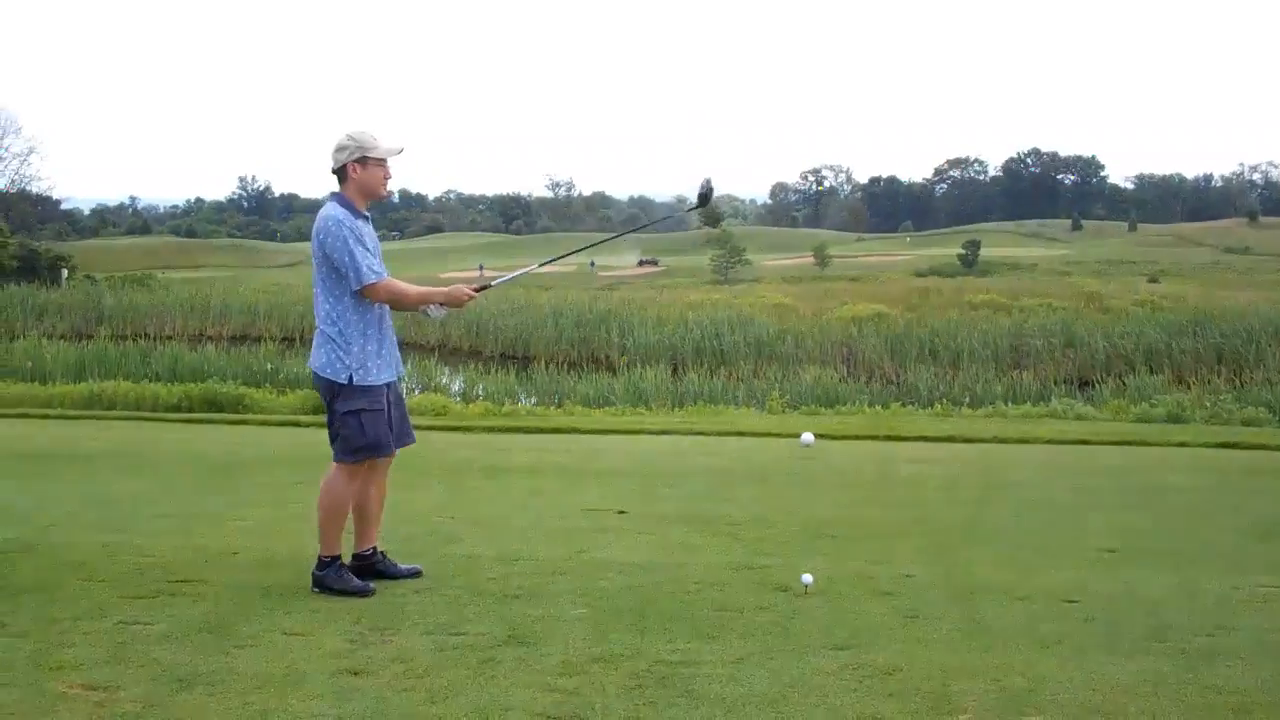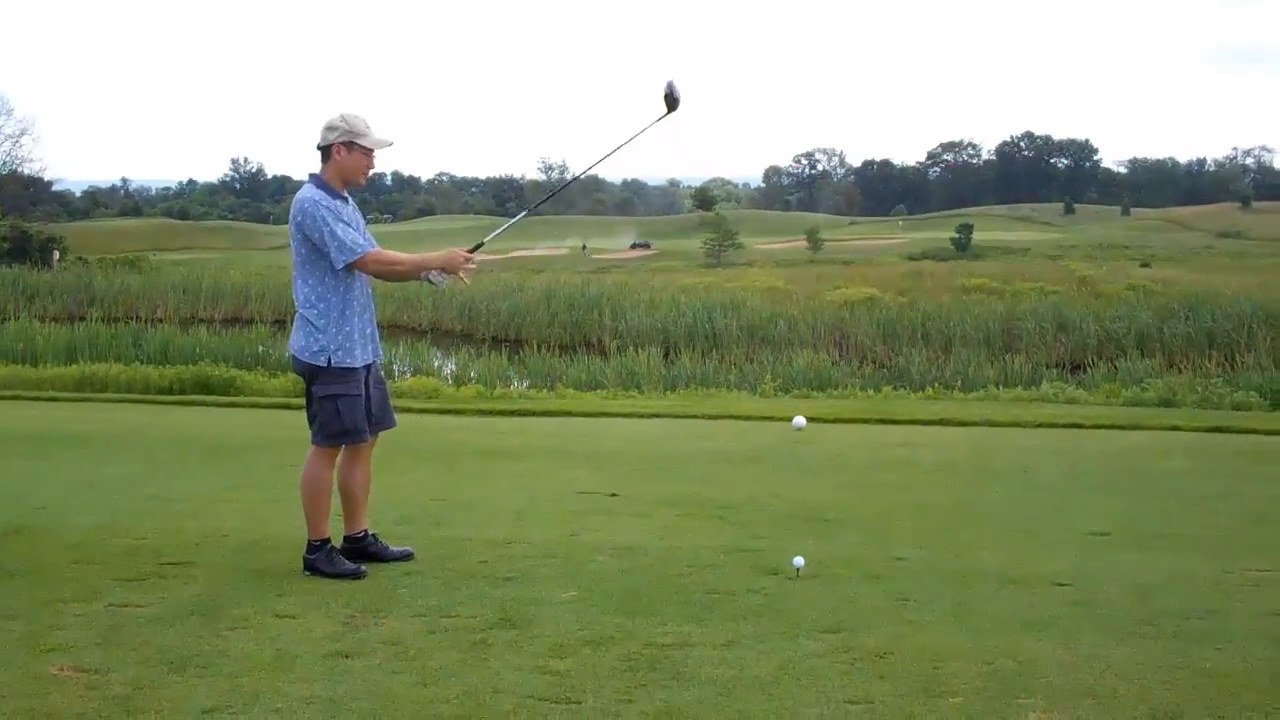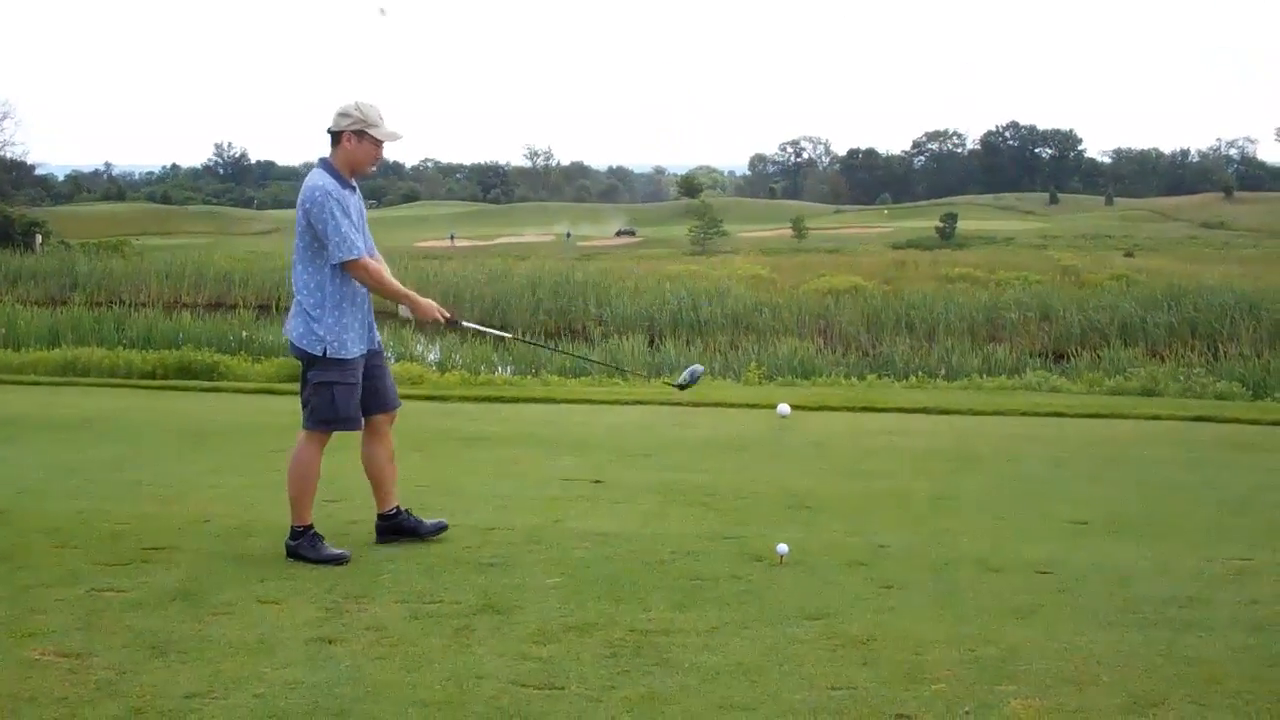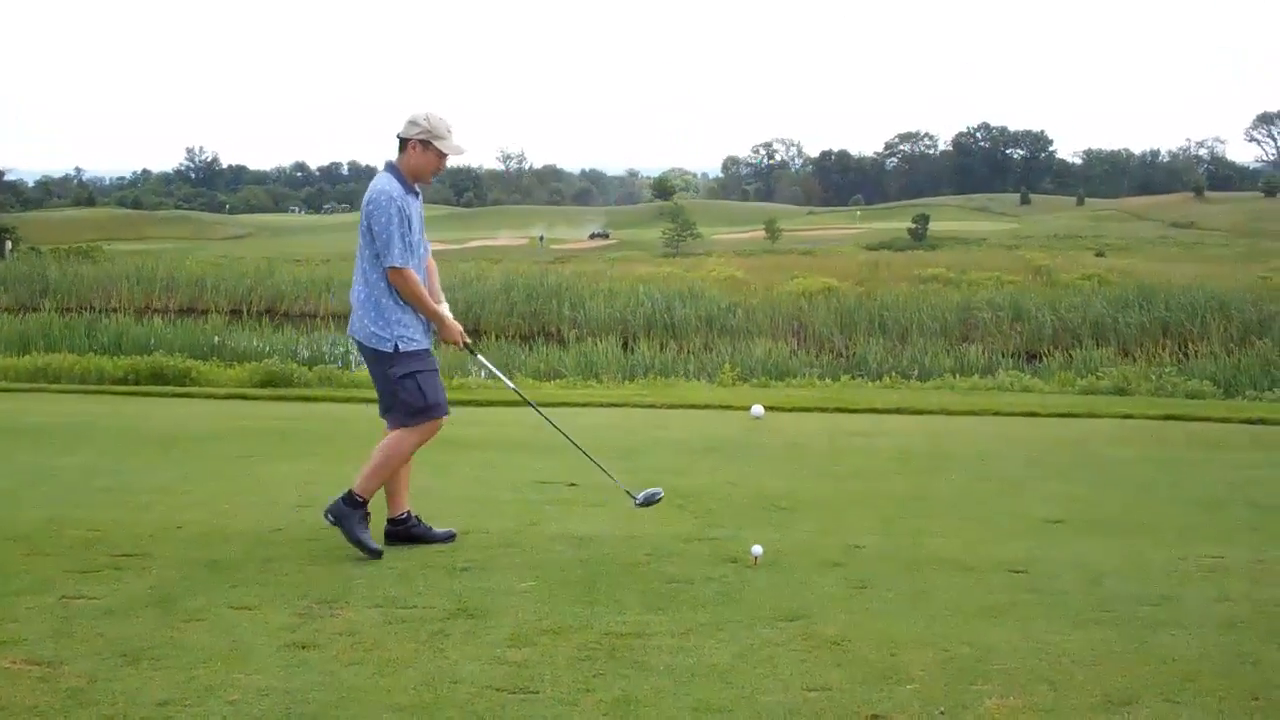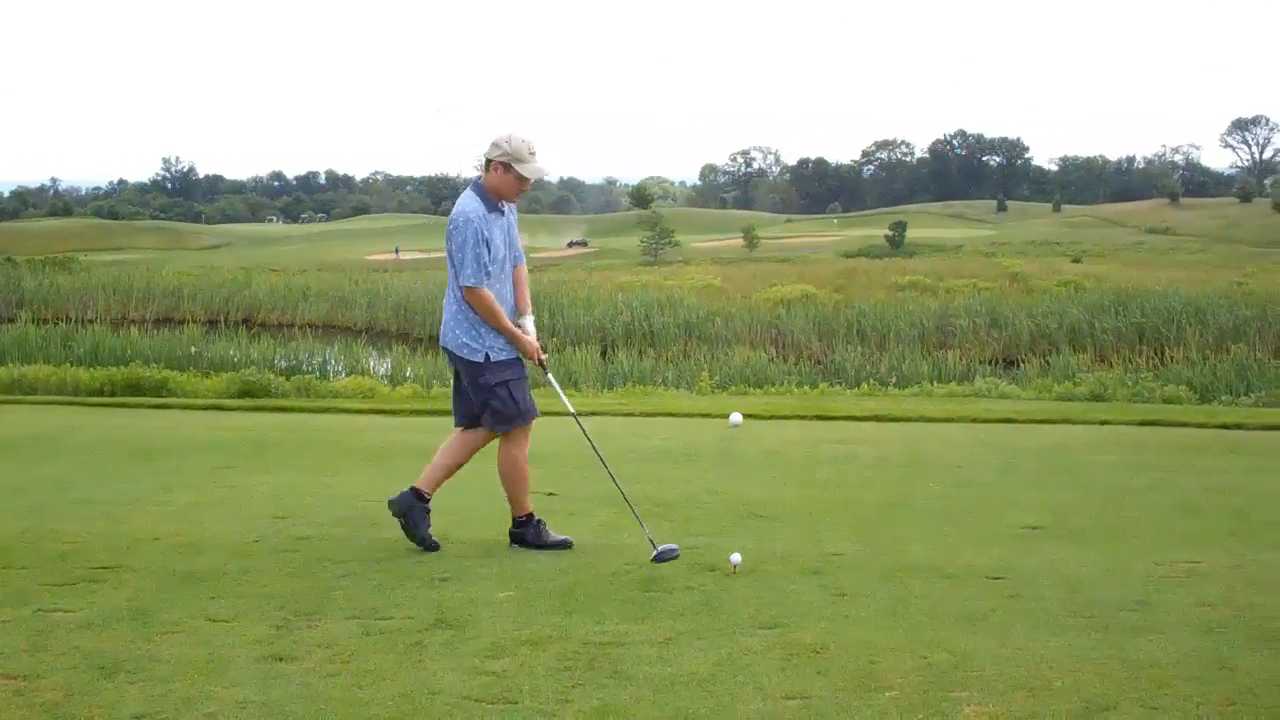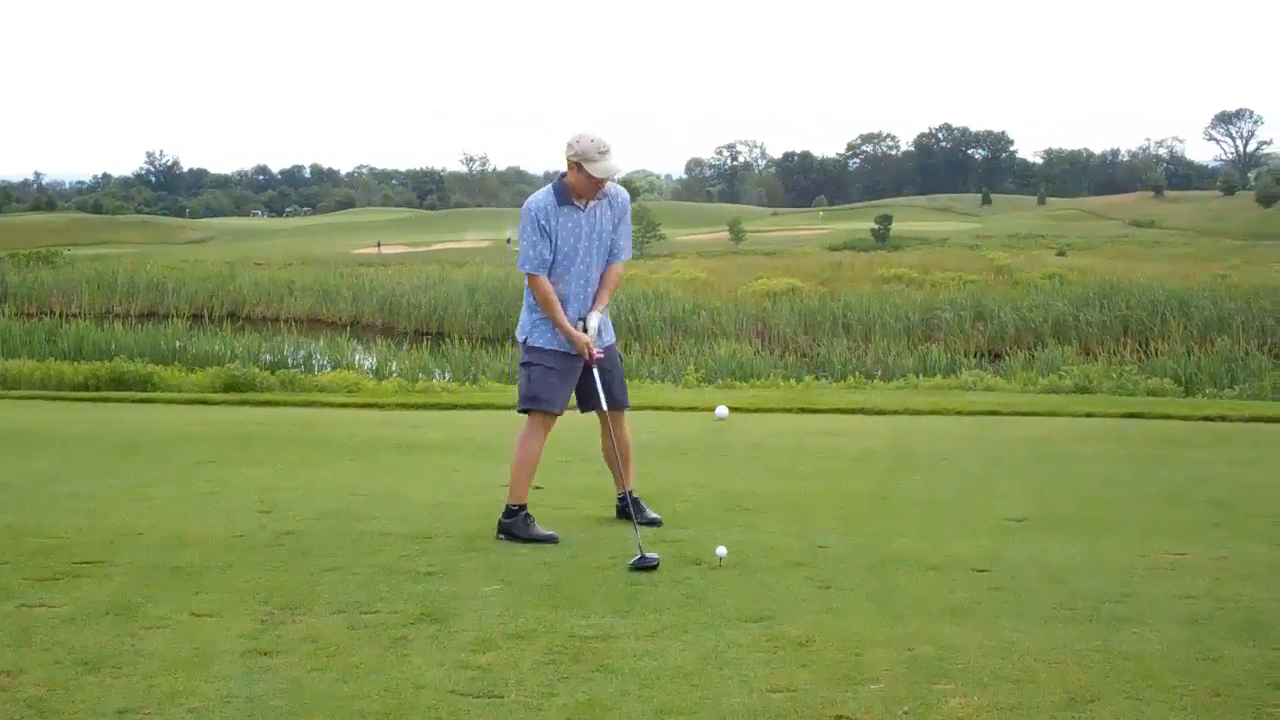
dt=0.5s
person 1, frame 1
left shoulder: (360, 221)
right shoulder: (334, 222)
left elbow: (384, 290)
right elbow: (377, 289)
left wrist: (430, 299)
right wrist: (441, 295)
left hip: (377, 364)
right hip: (350, 367)
left knee: (379, 459)
right knee: (350, 463)
left ankle: (366, 555)
right ankle: (327, 565)
person 1, frame 2
left shoulder: (344, 203)
right shoulder: (313, 203)
left elbow: (377, 264)
right elbow: (370, 261)
left wrist: (429, 270)
right wrist: (435, 260)
left hip: (360, 346)
right hip: (329, 349)
left knee: (363, 441)
right knee: (329, 446)
left ankle: (357, 538)
right ankle: (317, 549)
person 1, frame 3
left shoulder: (350, 189)
right shoulder: (322, 191)
left elbow: (370, 255)
right elbow: (355, 265)
left wrist: (404, 297)
right wrist: (413, 301)
left hip: (360, 332)
right hip: (329, 336)
left knee: (382, 419)
right knee: (318, 432)
left ankle: (392, 517)
right ankle: (300, 534)
person 1, frame 4
left shoulder: (409, 192)
right shoulder: (386, 195)
left elbow: (423, 259)
right elbow: (398, 272)
left wrist: (443, 308)
right wrist: (440, 319)
left hip: (404, 330)
right hip: (392, 333)
left knee: (407, 423)
right knee: (422, 421)
left ankle: (400, 520)
right ankle: (352, 503)
person 1, frame 5
left shoulder: (506, 207)
right shoulder: (468, 216)
left elbow: (517, 264)
right elbow: (473, 291)
left wrist: (527, 321)
right wrist: (517, 338)
left hip: (495, 340)
right hip: (483, 343)
left knee: (474, 431)
right knee: (515, 429)
left ankle: (415, 499)
right ankle: (523, 524)
person 1, frame 6
left shoulder: (618, 200)
right shoulder: (538, 208)
left elbow: (616, 261)
right elbow: (537, 278)
left wrist: (596, 315)
right wrist: (569, 332)
left hip: (597, 332)
right hip: (548, 334)
left knee: (614, 414)
right knee: (540, 418)
left ankle: (626, 499)
right ankle: (513, 514)
